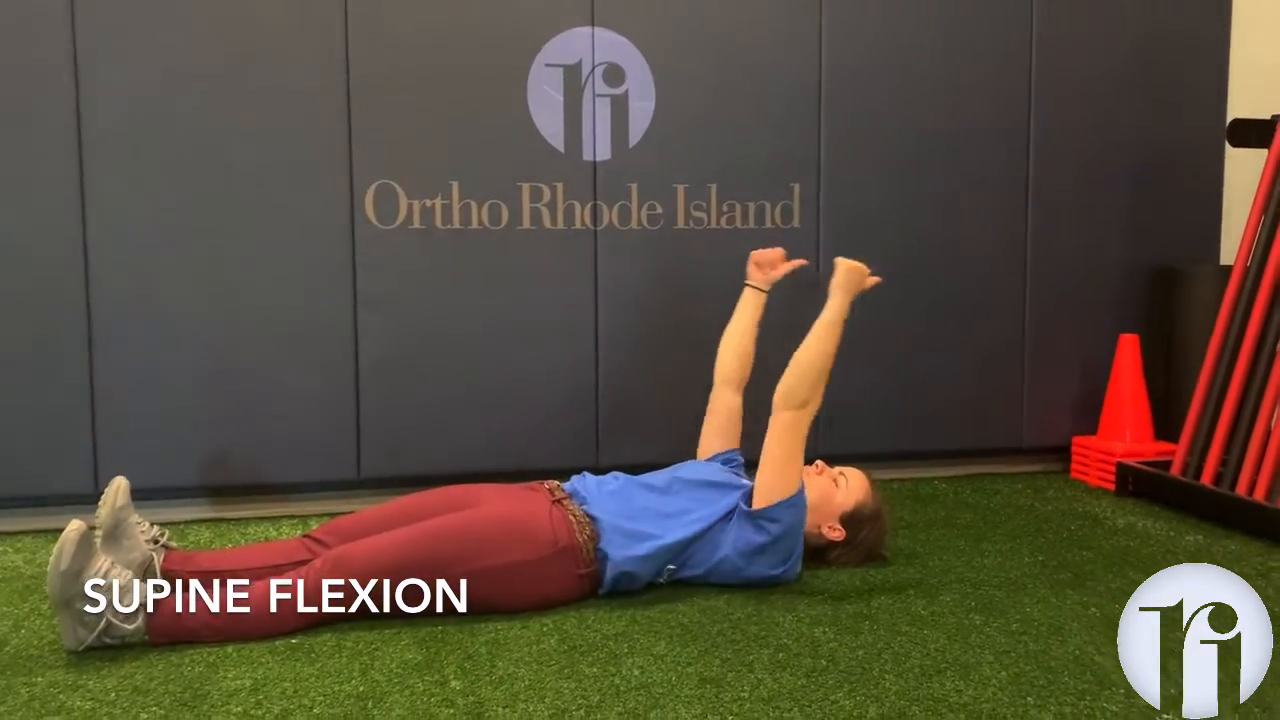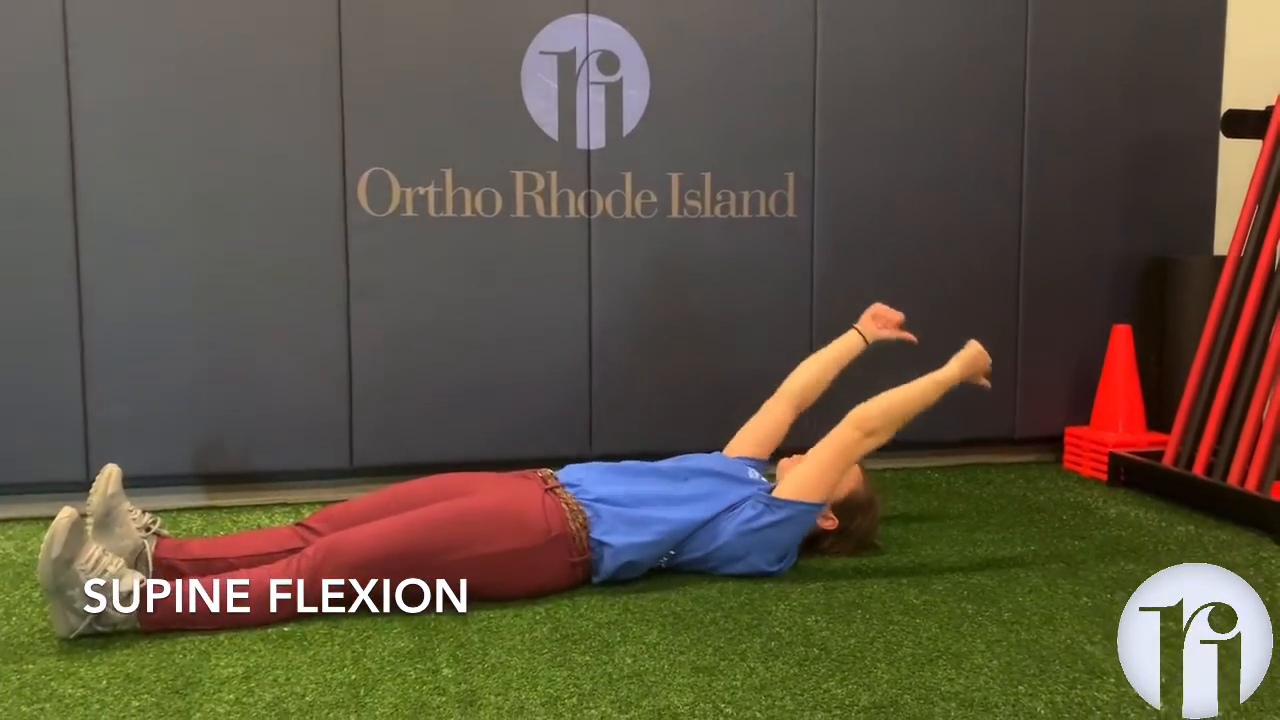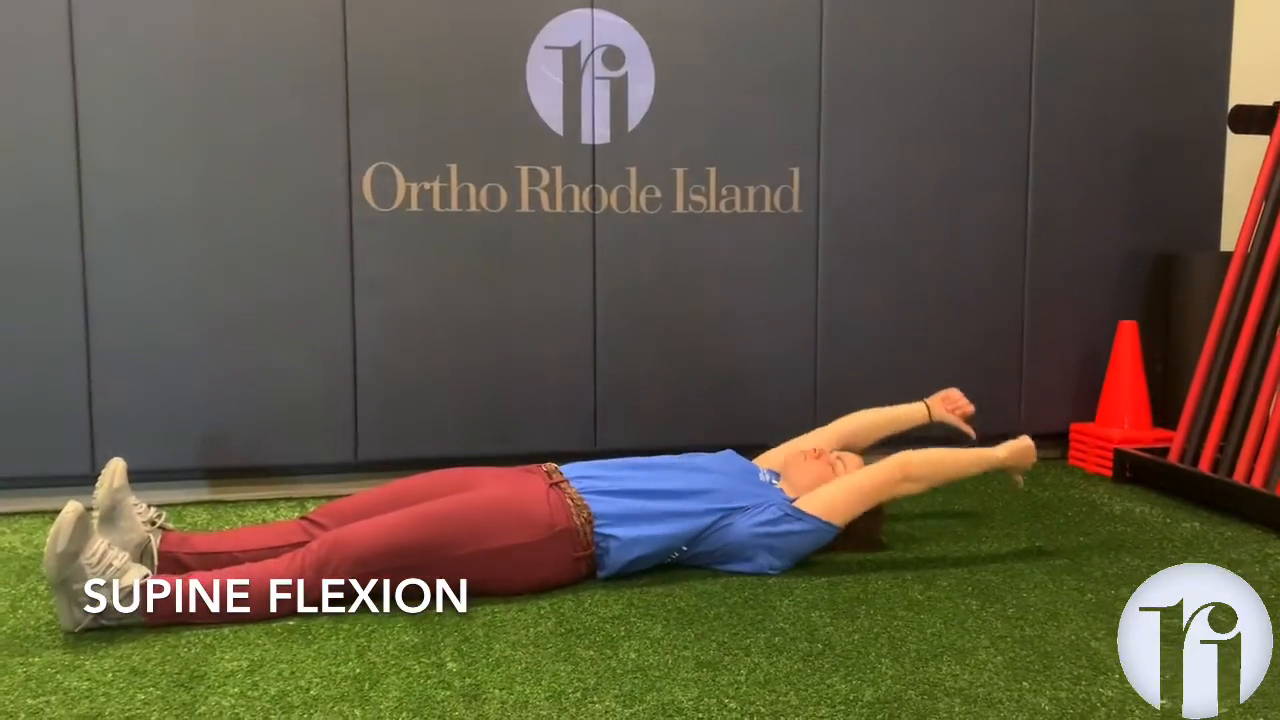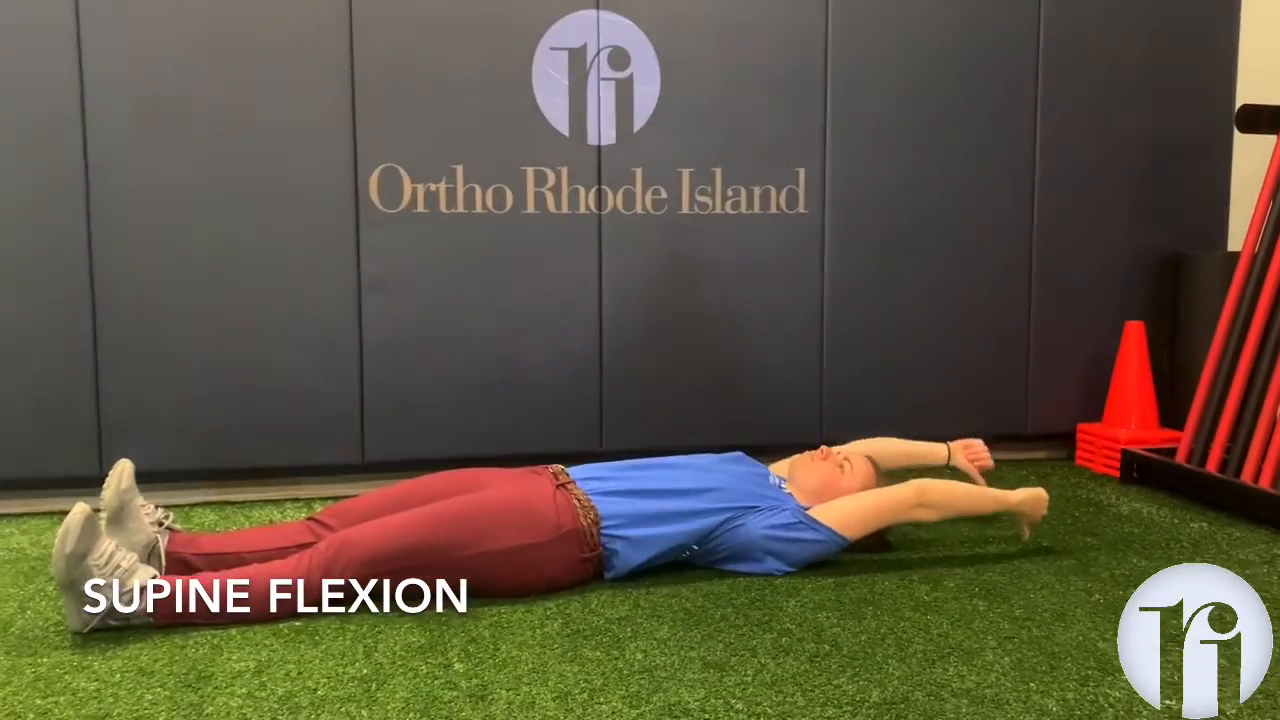
dt=0.5s
person 1, frame 1
left shoulder: (770, 544)
right shoulder: (732, 486)
left elbow: (792, 405)
right elbow: (728, 385)
left wrist: (838, 302)
right wrist: (756, 290)
left hip: (560, 550)
right hip: (542, 502)
left knee: (338, 579)
right knee: (328, 544)
left ankle: (130, 613)
right ankle: (156, 561)
person 1, frame 2
left shoulder: (769, 531)
right shoulder: (742, 477)
left elbow: (853, 431)
right elbow: (791, 398)
left wrist: (951, 373)
right wrist: (860, 335)
left hip: (556, 538)
right hip: (540, 492)
left knee: (331, 569)
right knee: (325, 532)
left ankle: (125, 600)
right ankle: (151, 552)
person 1, frame 3
left shoulder: (781, 529)
right shoulder: (754, 476)
left elbow: (888, 476)
right elbow: (841, 426)
left wrist: (997, 454)
right wrist: (928, 409)
left hip: (556, 534)
right hip: (541, 486)
left knee: (340, 563)
right knee: (329, 524)
left ankle: (132, 593)
right ankle: (158, 543)
person 1, frame 4
left shoulder: (791, 530)
right shoulder: (767, 478)
left elbow: (902, 499)
right elbow: (861, 440)
left wrist: (1012, 500)
right wrist: (950, 450)
left hip: (564, 534)
right hip: (546, 489)
left knee: (347, 563)
right knee: (339, 525)
left ankle: (142, 597)
right ankle: (167, 546)
